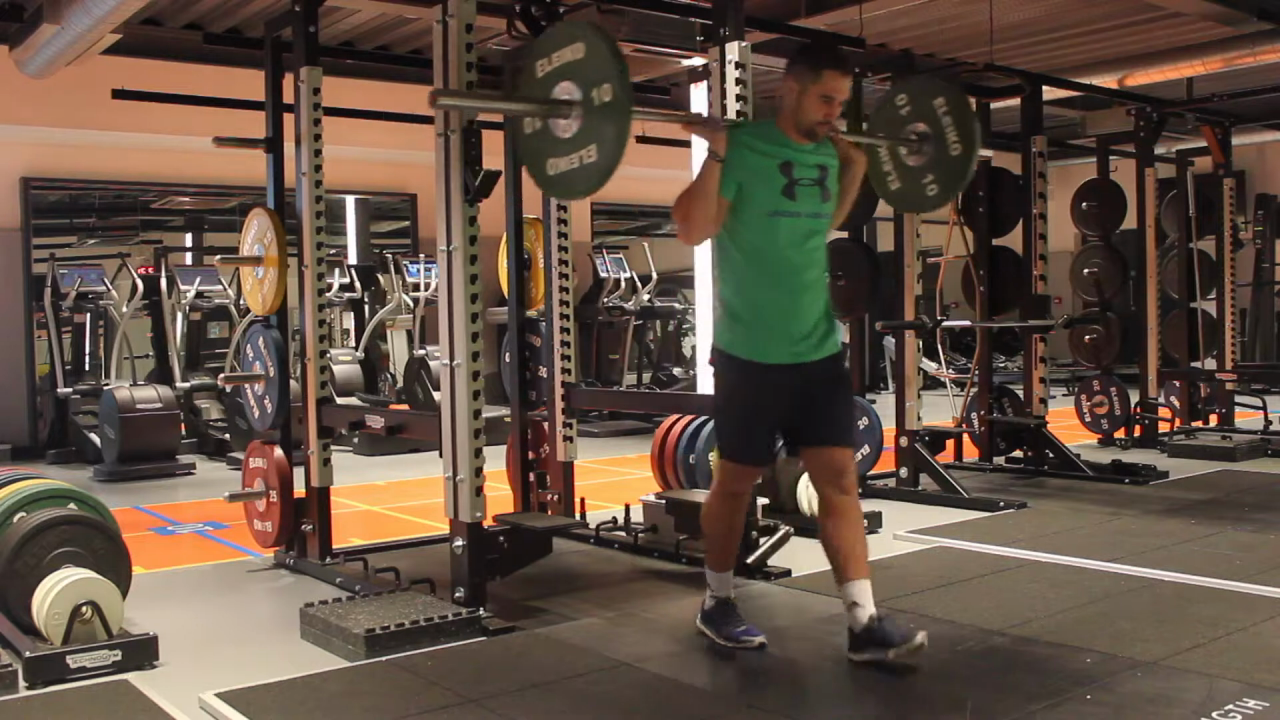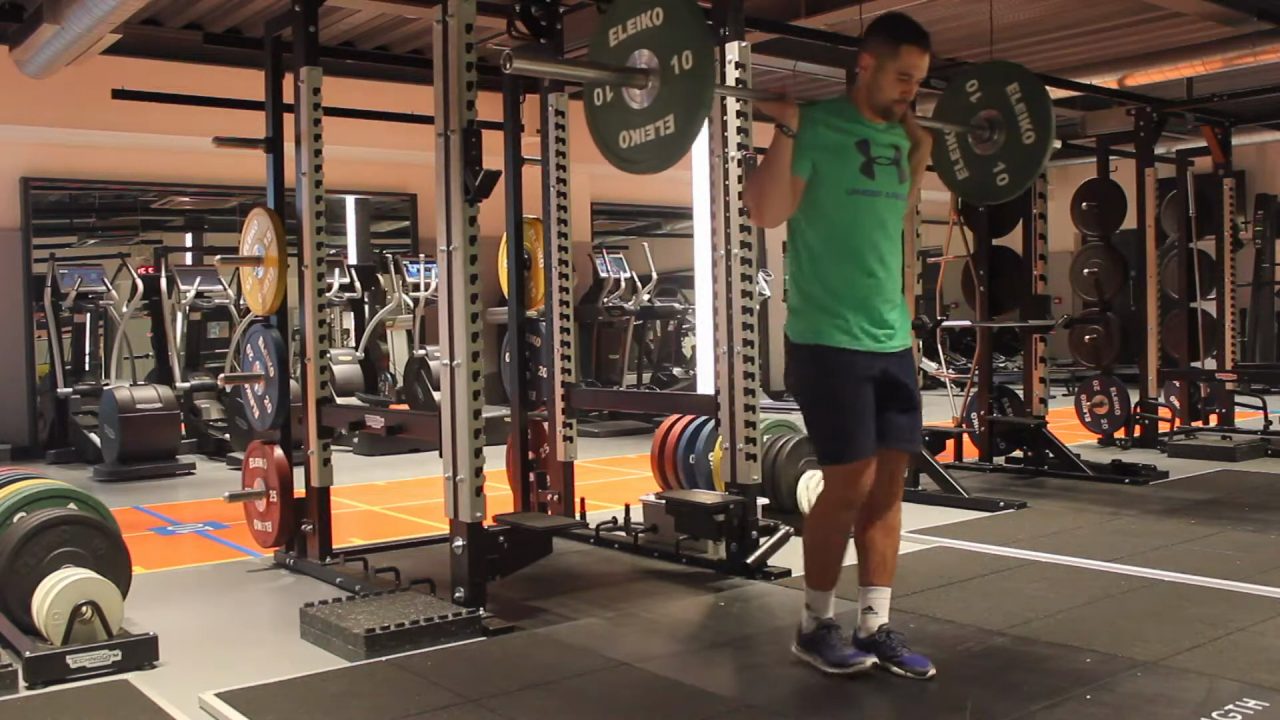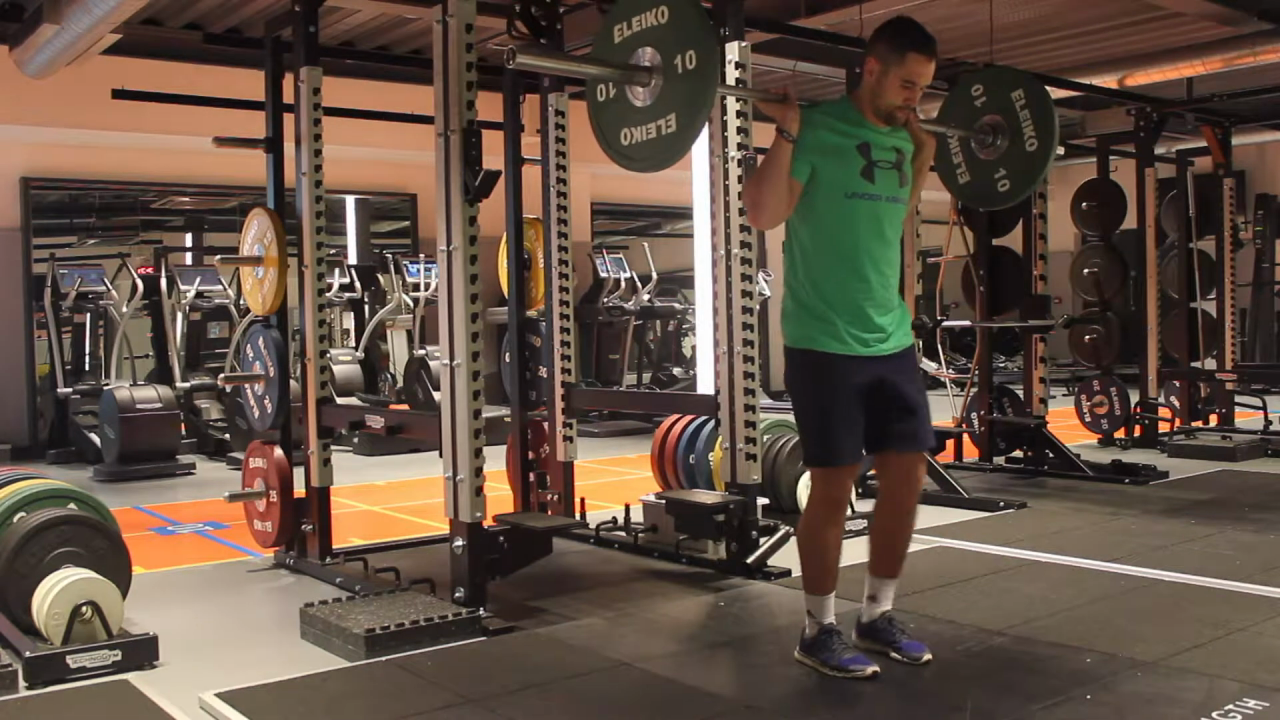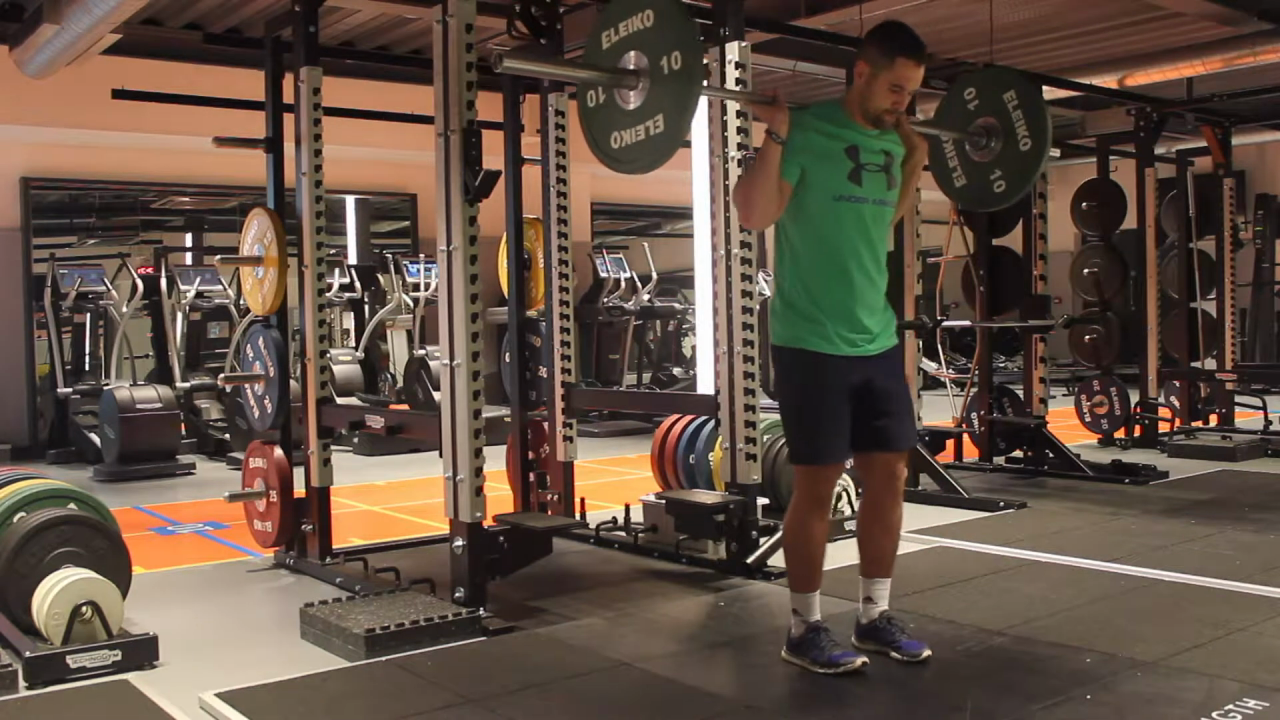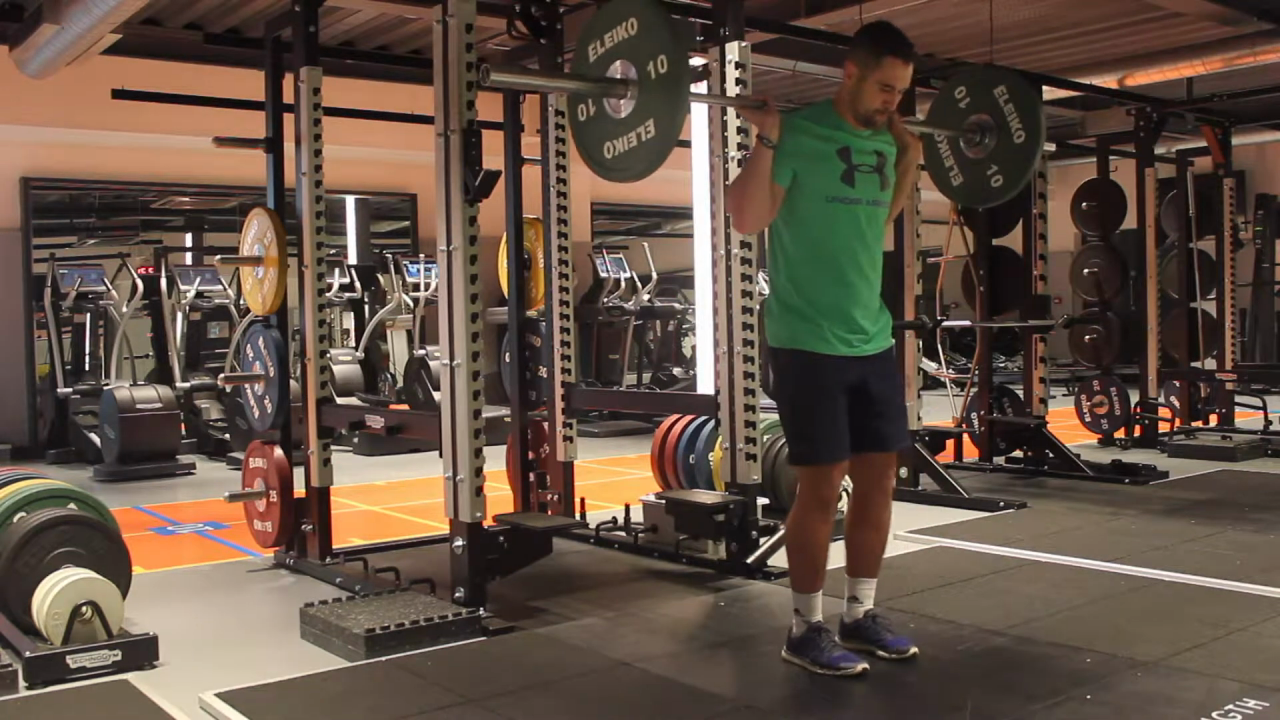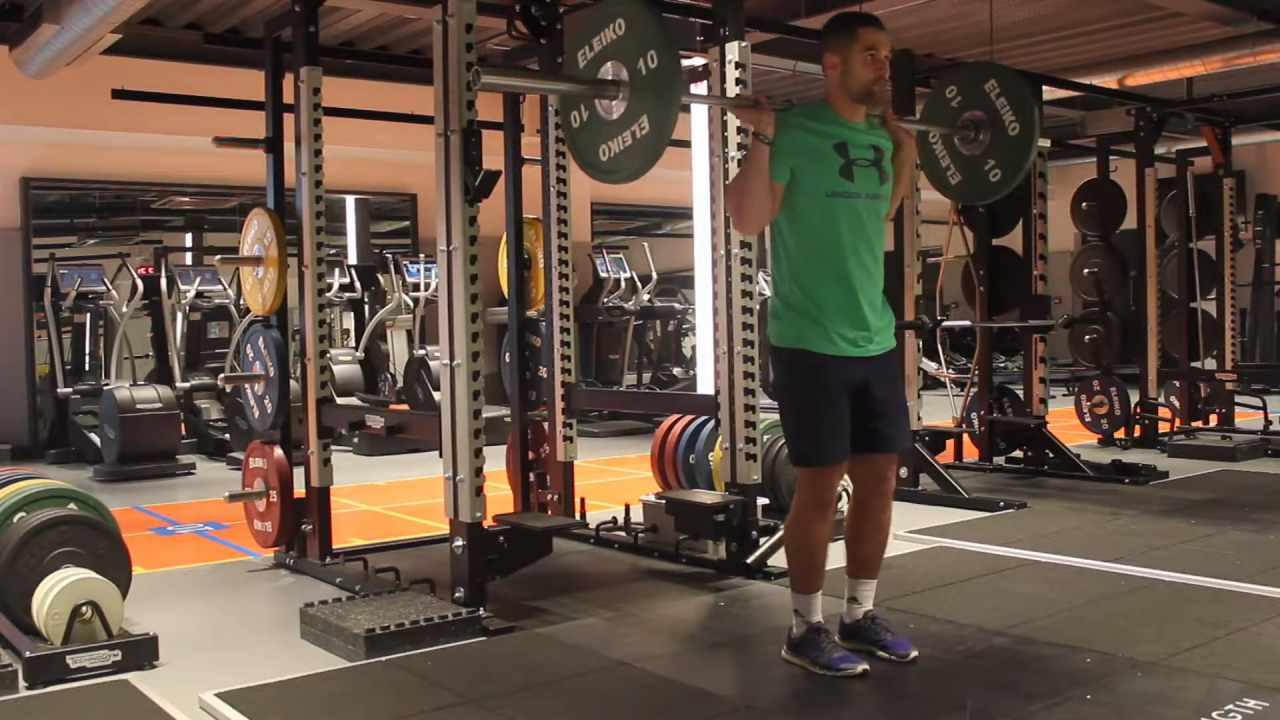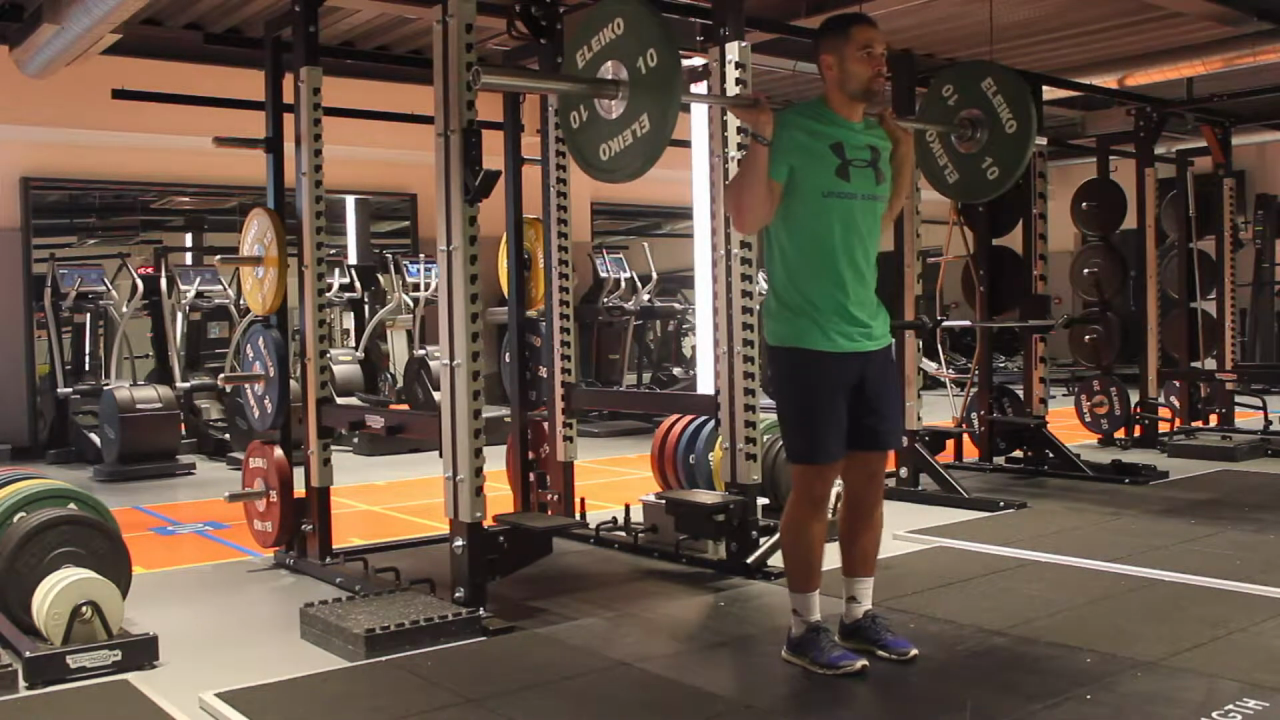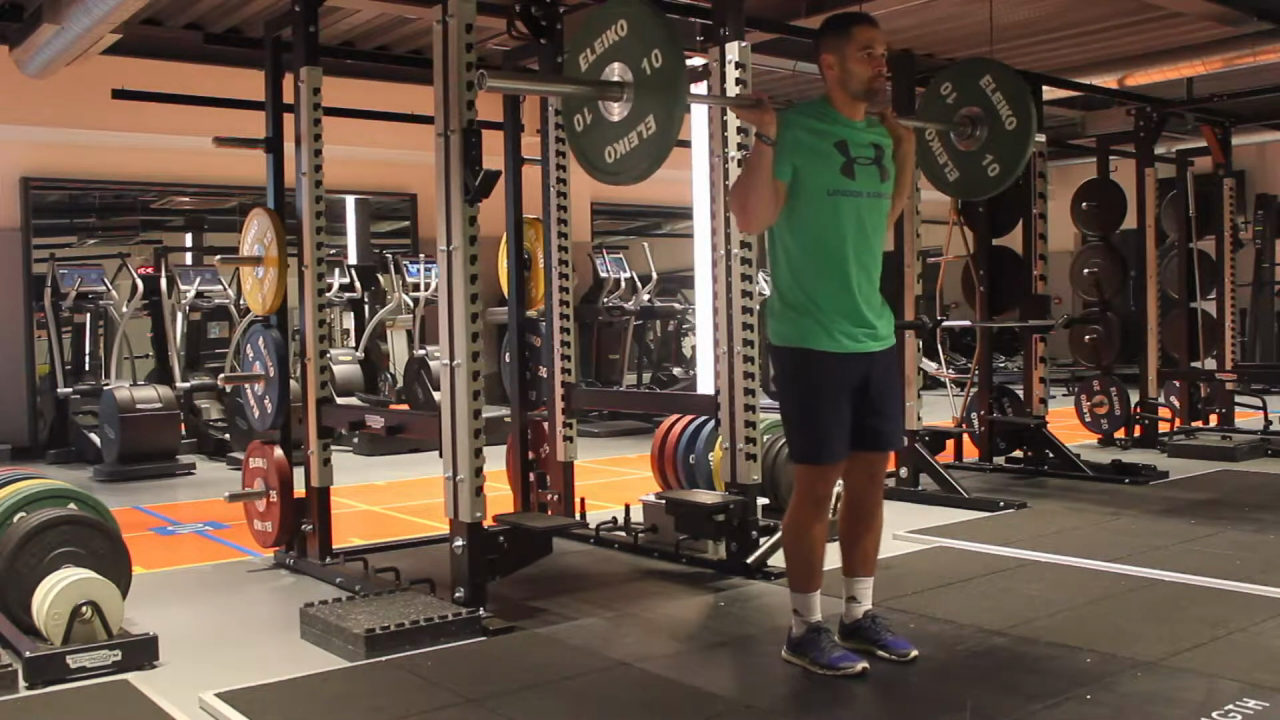
dt=0.5s
person 1, frame 1
left shoulder: (826, 154)
right shoulder: (744, 147)
right elbow: (694, 229)
left wrist: (853, 168)
right wrist: (715, 153)
left hip: (818, 348)
right hip: (751, 353)
left knee: (840, 477)
right knee: (737, 481)
left ankle: (865, 623)
right ankle: (717, 603)
person 1, frame 2
left shoulder: (896, 136)
right shoulder: (818, 128)
right elbow: (767, 211)
left wrist: (921, 149)
right wrist: (785, 129)
left hip: (891, 338)
right hip: (828, 339)
left knee: (888, 485)
right knee: (852, 482)
left ankle: (874, 627)
right ankle: (817, 625)
person 1, frame 3
left shoulder: (899, 139)
right shoulder: (818, 129)
right elbow: (764, 212)
left wrist: (923, 154)
right wrist: (786, 132)
left hip: (891, 340)
right hip: (824, 344)
left knee: (906, 481)
right knee: (835, 486)
left ankle: (876, 616)
right ankle: (819, 630)
person 1, frame 4
left shoulder: (890, 141)
right shoulder: (807, 130)
right elbow: (755, 214)
left wrist: (916, 157)
right wrist: (775, 132)
left hip: (877, 341)
right hip: (812, 343)
left knee: (889, 478)
right knee: (817, 484)
left ankle: (875, 616)
right ankle: (804, 628)
person 1, frame 5
left shoulder: (884, 142)
right shoulder: (799, 132)
right elbow: (747, 218)
left wrist: (909, 156)
right wrist: (767, 136)
left hip: (872, 339)
right hip: (809, 343)
left knee: (878, 478)
right knee: (822, 483)
left ankle: (860, 615)
right ankle: (806, 628)
person 1, frame 6
left shoulder: (878, 138)
right shoulder: (795, 131)
right elbow: (748, 219)
left wrist: (905, 152)
right wrist: (761, 135)
left hip: (875, 340)
right hip: (811, 343)
left knee: (879, 480)
right knee: (821, 484)
left ankle: (860, 616)
right ankle: (806, 629)
person 1, frame 7
left shoulder: (876, 139)
right shoulder: (792, 130)
right elbow: (747, 217)
left wrist: (904, 152)
right wrist: (759, 136)
left hip: (870, 336)
right hip: (808, 341)
left knee: (869, 478)
right knee: (816, 483)
left ankle: (859, 615)
right ankle: (806, 628)
person 1, frame 8
left shoulder: (878, 136)
right shoulder: (796, 129)
right elbow: (752, 218)
left wrist: (906, 149)
right wrist: (764, 135)
left hip: (874, 335)
right hip: (812, 340)
left knee: (869, 478)
right knee: (818, 482)
left ankle: (858, 615)
right ankle: (805, 628)
